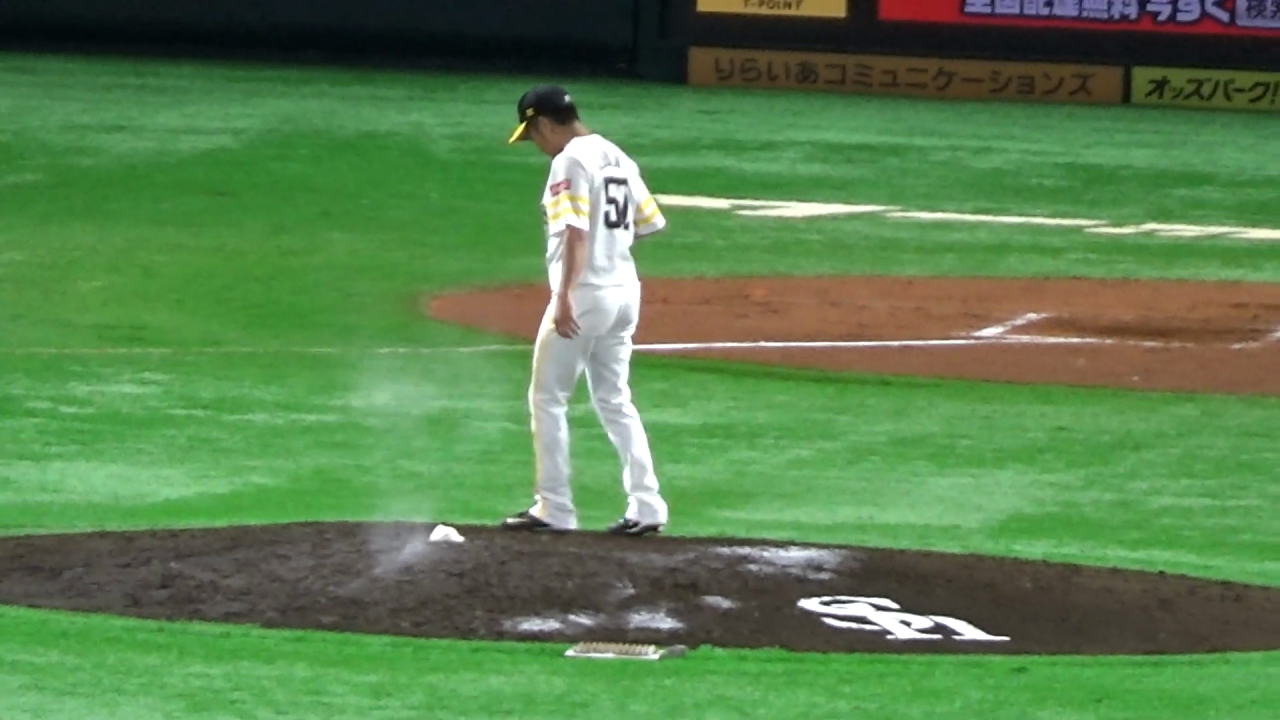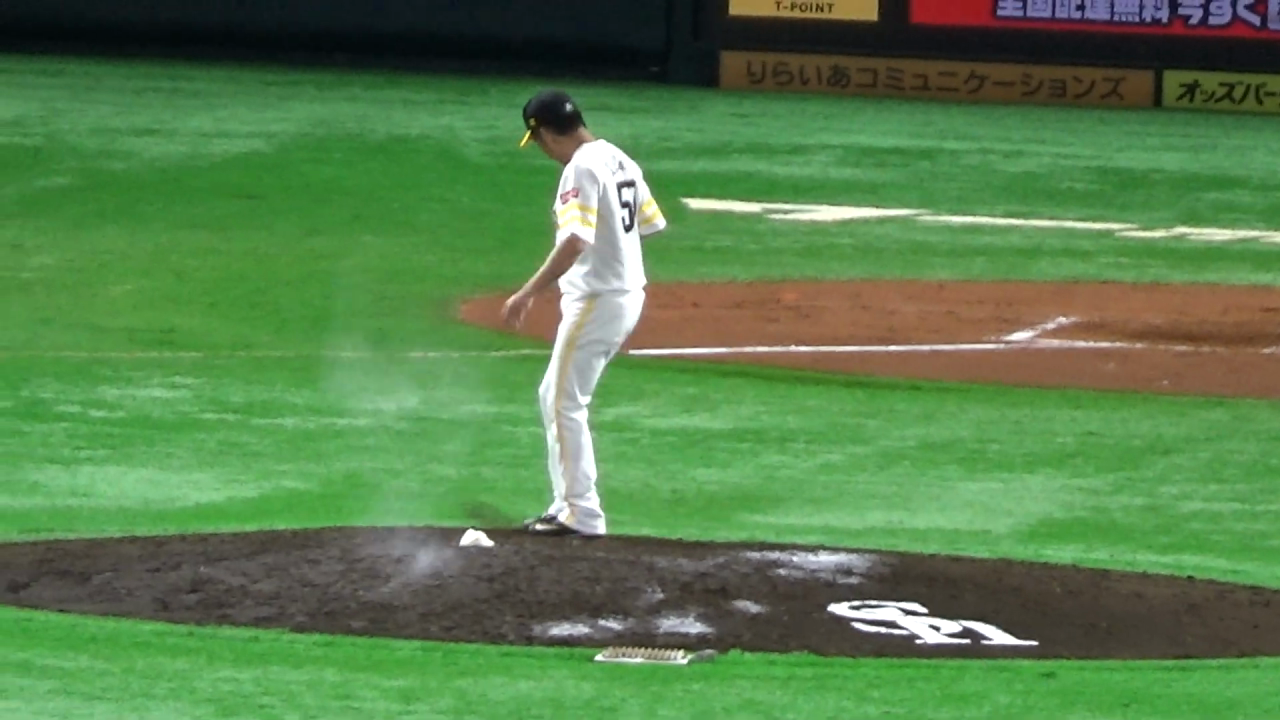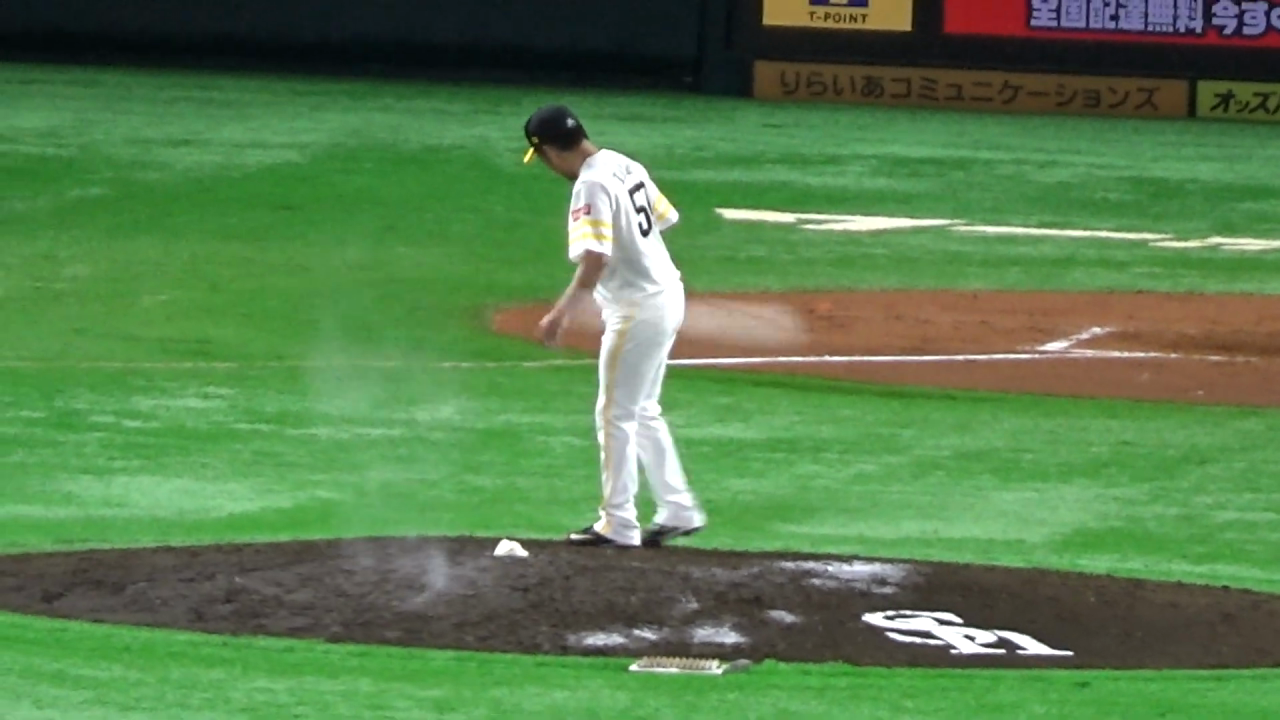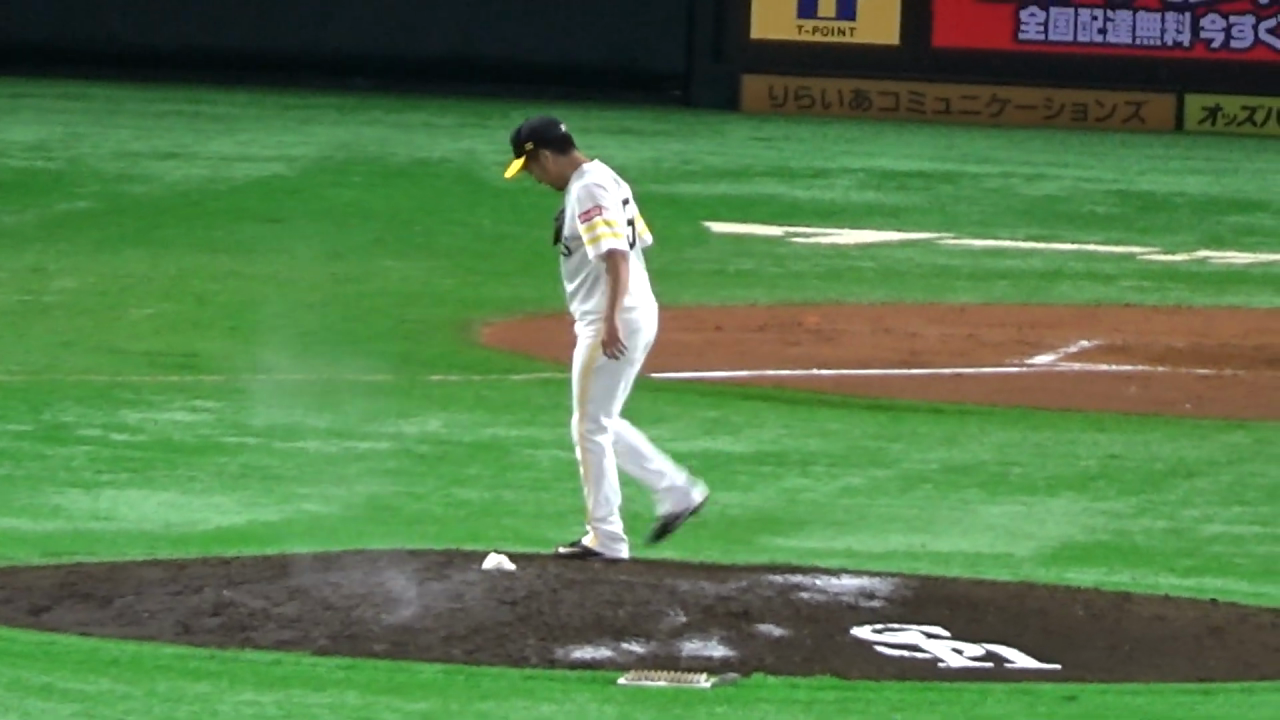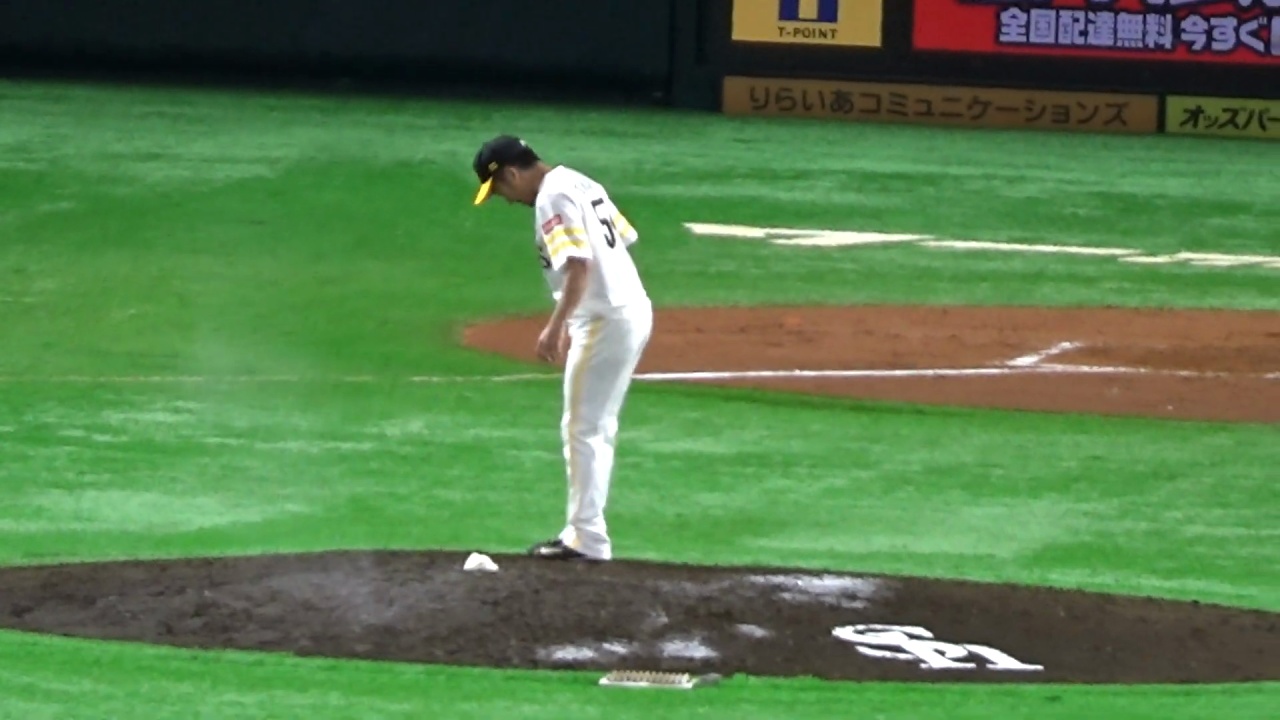
dt=0.3s
person 1, frame 1
left shoulder: (570, 161)
right shoulder: (620, 158)
left elbow: (576, 235)
right elbow: (650, 224)
left wrist: (564, 296)
left hip: (586, 296)
right hip: (624, 292)
left knee: (548, 399)
right knee: (615, 403)
left ankle: (555, 509)
right ankle: (645, 505)
person 1, frame 2
left shoulder: (581, 169)
right shoulder: (621, 160)
left elbow: (574, 243)
right elbow: (652, 224)
left wrist: (528, 292)
left hip: (598, 301)
right hip: (626, 296)
left knee: (567, 406)
right knee: (554, 396)
left ankle: (583, 514)
right ankle: (567, 504)
person 1, frame 3
left shoulder: (591, 184)
right shoulder: (626, 166)
left elbow: (595, 259)
right elbow: (666, 219)
left wrist: (562, 311)
left hip: (639, 311)
right hip: (663, 300)
left knee: (616, 416)
right knee: (642, 411)
left ankle: (620, 525)
right ankle: (678, 509)
person 1, frame 4
left shoulder: (587, 190)
right shoulder: (606, 180)
left elbow: (616, 257)
right elbow: (638, 242)
left wrist: (609, 320)
left hip: (617, 323)
right hip: (630, 318)
left knee: (590, 430)
right knee: (605, 423)
left ankle: (606, 539)
right ankle: (677, 491)
person 1, frame 5
left shoulder: (552, 197)
right shoulder: (580, 183)
left elbow: (579, 265)
right elbow: (625, 238)
left wrist: (556, 325)
left hip: (606, 320)
right hip: (632, 312)
left knee: (582, 430)
right knee: (597, 429)
left ankle: (588, 538)
right ankle: (583, 529)
